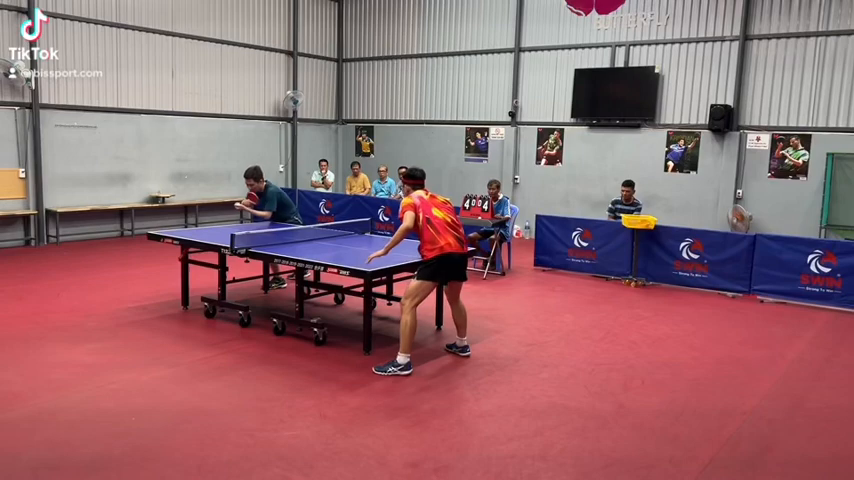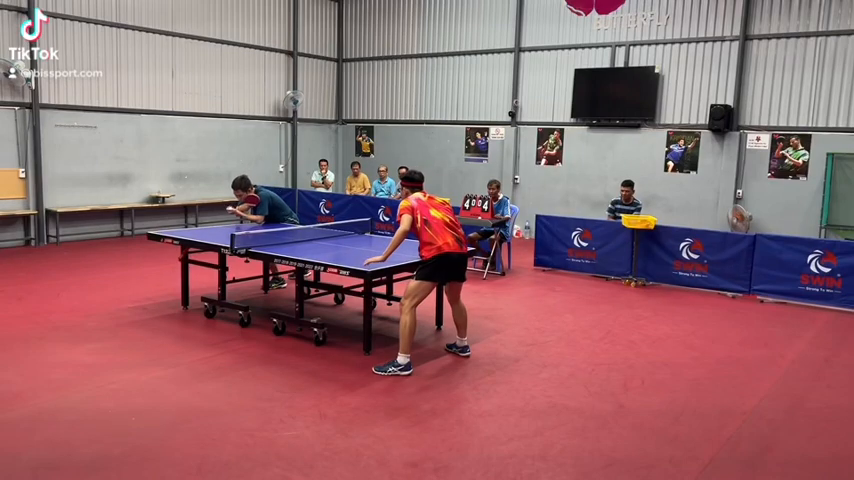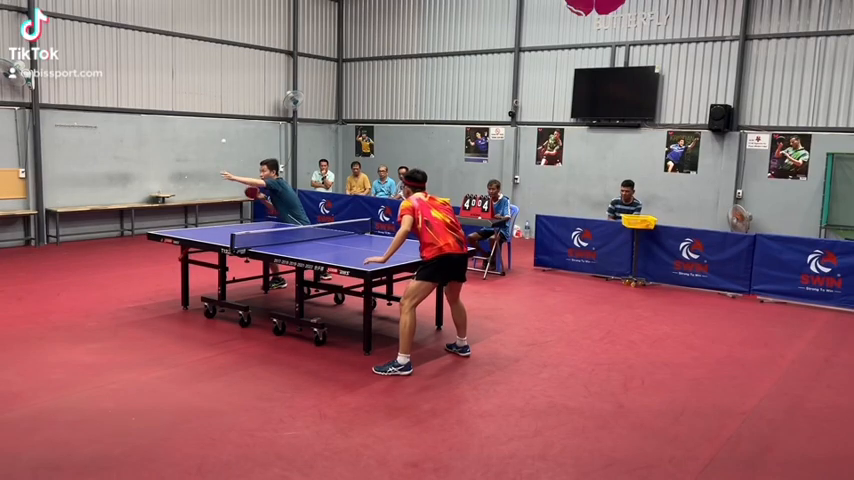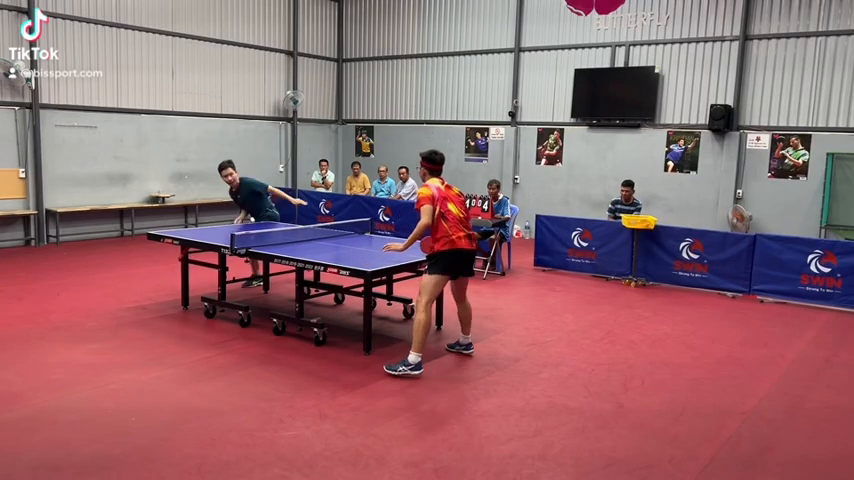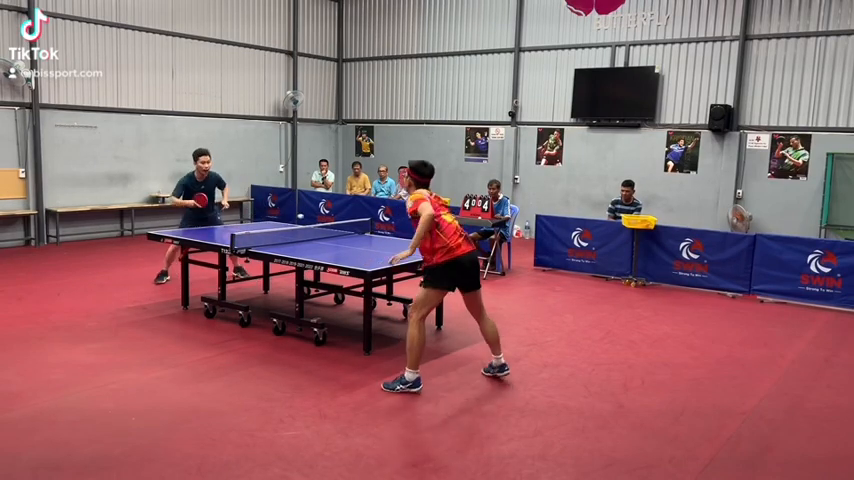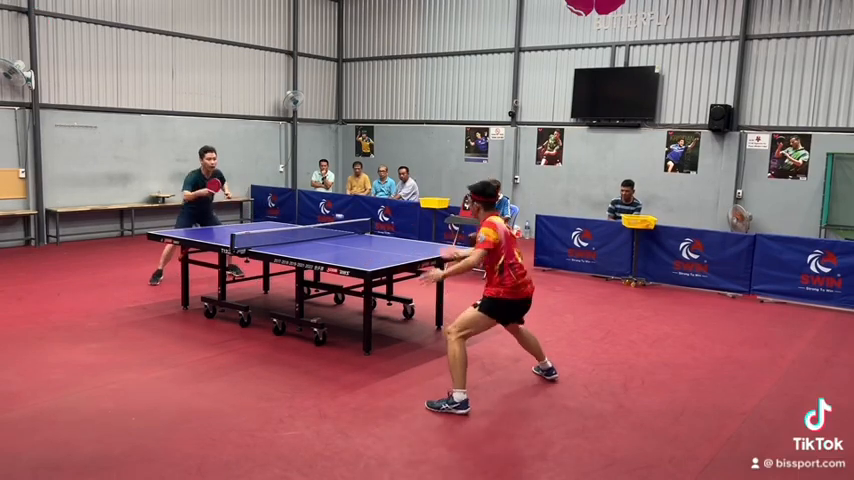
dt=0.7s
person 1, frame 1
left shoulder: (410, 200)
right shoulder: (442, 200)
left elbow: (408, 226)
left wrist: (385, 250)
left hip: (438, 256)
right hip: (460, 252)
left knee: (408, 304)
right knee: (454, 298)
left ankle: (403, 361)
right ankle: (462, 344)
person 1, frame 2
left shoulder: (408, 203)
right shoulder: (441, 201)
left elbow: (405, 228)
left wrist: (384, 256)
left hip: (438, 255)
right hip: (460, 252)
left knee: (407, 304)
right knee: (454, 299)
left ankle: (403, 362)
right ankle: (462, 345)
person 1, frame 3
left shoulder: (409, 203)
right shoulder: (442, 202)
left elbow: (405, 229)
left wrist: (384, 258)
left hip: (438, 256)
right hip: (460, 253)
left knee: (407, 304)
right knee: (453, 299)
left ankle: (403, 362)
right ankle: (462, 345)
person 1, frame 4
left shoulder: (427, 190)
right shoulder: (454, 190)
left elbow: (426, 222)
left wrist: (404, 246)
left hip: (447, 251)
right hip: (467, 248)
left knee: (423, 303)
right knee: (459, 296)
left ankle: (413, 360)
right ankle: (465, 342)
person 1, frame 5
left shoulder: (416, 197)
right shoulder: (433, 196)
left elbow: (429, 214)
left wrist: (409, 250)
left hip: (445, 261)
right hip: (468, 255)
left knee: (416, 316)
right knee: (480, 314)
left ankle: (411, 378)
right ankle: (499, 363)
person 1, frame 6
left shoulder: (489, 225)
right shoulder: (503, 225)
left elbow: (474, 261)
left wrist: (442, 274)
right wrist: (458, 254)
left hip: (503, 295)
right hip: (522, 293)
left knee: (454, 333)
right knee: (516, 329)
left ankle: (459, 399)
right ankle: (546, 367)
person 2, frame 1
left shoulder: (272, 191)
right shoulder: (256, 190)
left elbow: (267, 215)
right elbow: (244, 204)
left wrist: (246, 209)
right wrist: (247, 203)
left hip: (291, 222)
right hip: (279, 222)
left ankle: (278, 279)
person 2, frame 2
left shoulder: (262, 195)
right shoulder: (249, 196)
left elbow: (259, 219)
right elbow: (238, 211)
left wrist: (239, 213)
right wrist: (247, 204)
left hip: (288, 223)
right hip: (276, 223)
left ankle: (277, 279)
person 2, frame 3
left shoulder: (276, 183)
right shoulder: (279, 186)
left elbow: (257, 182)
right elbow: (280, 208)
left wrist: (233, 178)
right wrist: (264, 199)
right hip: (302, 225)
left ankle: (278, 279)
person 2, frame 4
left shoulder: (249, 183)
right shoulder: (232, 192)
left elbow: (272, 190)
left wrist: (292, 200)
right wrist: (242, 217)
left hip: (269, 217)
right hip: (261, 219)
left ankle: (256, 277)
person 2, frame 5
left shoulder: (214, 177)
right shoulder: (186, 180)
left elbow: (225, 187)
right elbow: (174, 200)
left wrist: (225, 200)
right wrist: (188, 202)
left hip: (210, 215)
right hip: (191, 216)
right knee: (176, 244)
left ankle: (237, 268)
right ankle: (164, 272)
person 2, frame 6
left shoulder: (217, 173)
right shoulder: (192, 177)
left elbow: (224, 183)
right elbow: (185, 196)
left wrist: (226, 191)
right wrist: (199, 192)
left hip: (207, 213)
right hip: (188, 213)
right knee: (174, 242)
left ankle: (230, 265)
right ankle: (159, 272)
